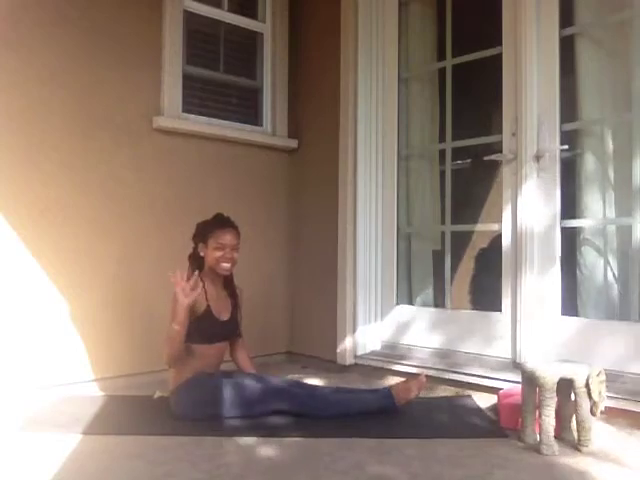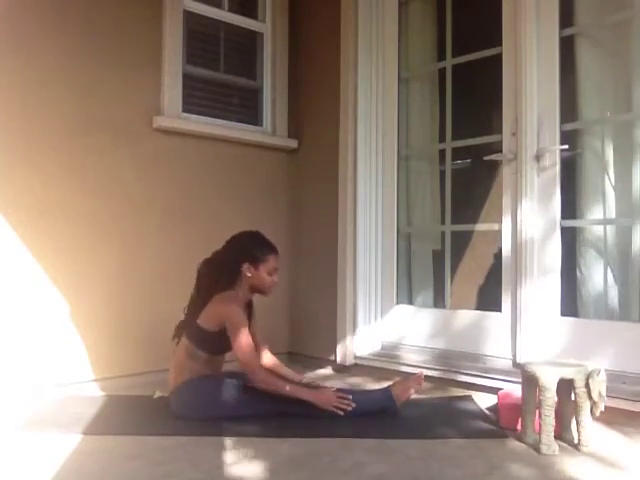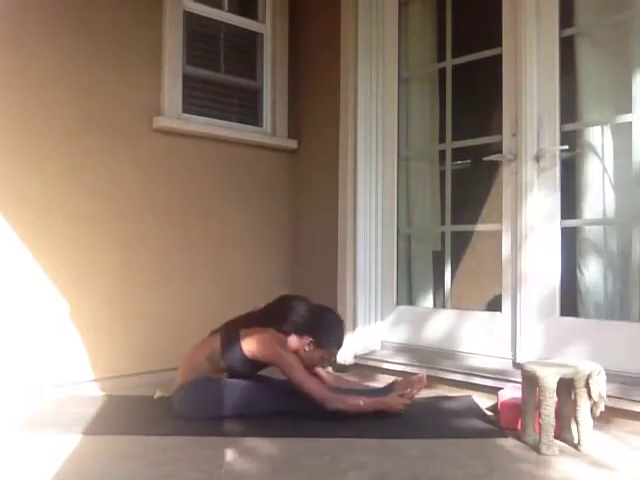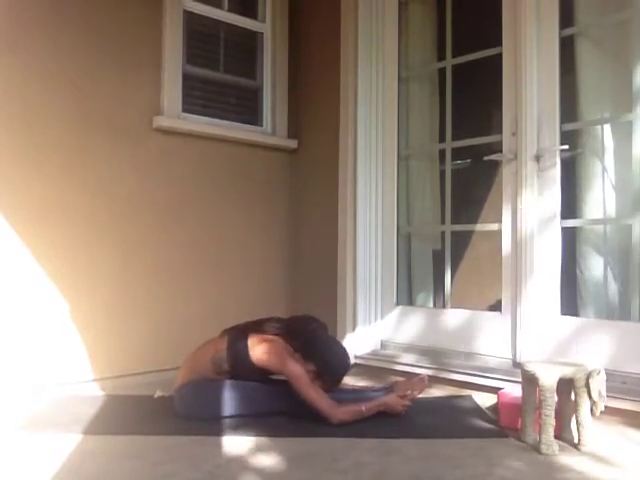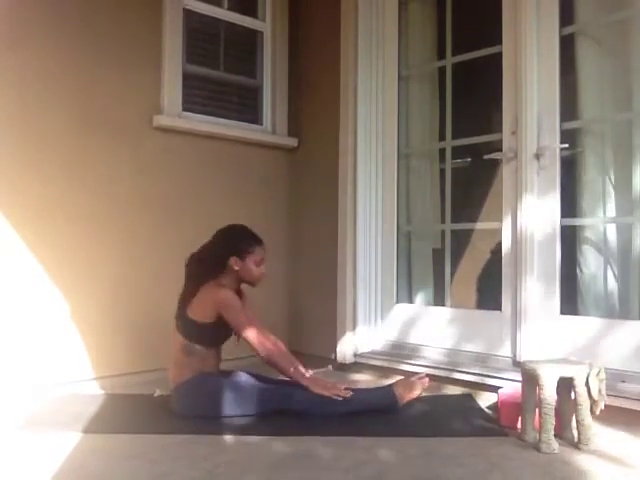
dt=1s
person 1, frame 1
left shoulder: (233, 293)
right shoulder: (192, 290)
right elbow: (171, 359)
left wrist: (260, 385)
right wrist: (182, 307)
left hip: (213, 383)
right hip: (191, 392)
left knee: (288, 388)
right knee: (282, 395)
left ankle: (384, 396)
right ankle: (387, 398)
person 1, frame 2
left shoulder: (239, 302)
right shoulder: (230, 306)
left elbow: (262, 356)
right elbow: (255, 374)
left wrist: (306, 384)
right wrist: (312, 395)
left hip: (205, 385)
right hip: (191, 394)
left knee: (282, 389)
right knee: (280, 399)
left ankle: (383, 397)
right ankle: (386, 399)
person 1, frame 3
left shoulder: (287, 336)
right shoulder: (276, 347)
left elbow: (326, 380)
right elbow: (330, 401)
left wrist: (377, 390)
right wrist: (381, 402)
left hip: (212, 383)
right hip: (194, 393)
left knee: (292, 391)
right knee: (285, 398)
person 1, frame 4
left shoulder: (292, 344)
right shoulder: (283, 357)
left elbow: (322, 391)
right elbow: (334, 414)
left wrist: (381, 394)
right wrist: (383, 404)
left hip: (209, 384)
right hip: (194, 394)
left knee: (296, 394)
right knee: (286, 399)
left ankle: (385, 392)
person 1, frame 5
left shoulder: (229, 291)
right shoulder: (220, 295)
left elbow: (266, 337)
right elbow: (264, 348)
left wrist: (307, 374)
right wrist: (308, 381)
left hip: (208, 383)
right hip: (194, 392)
left knee: (289, 387)
right knee: (288, 397)
left ankle: (387, 395)
right ankle: (390, 397)
